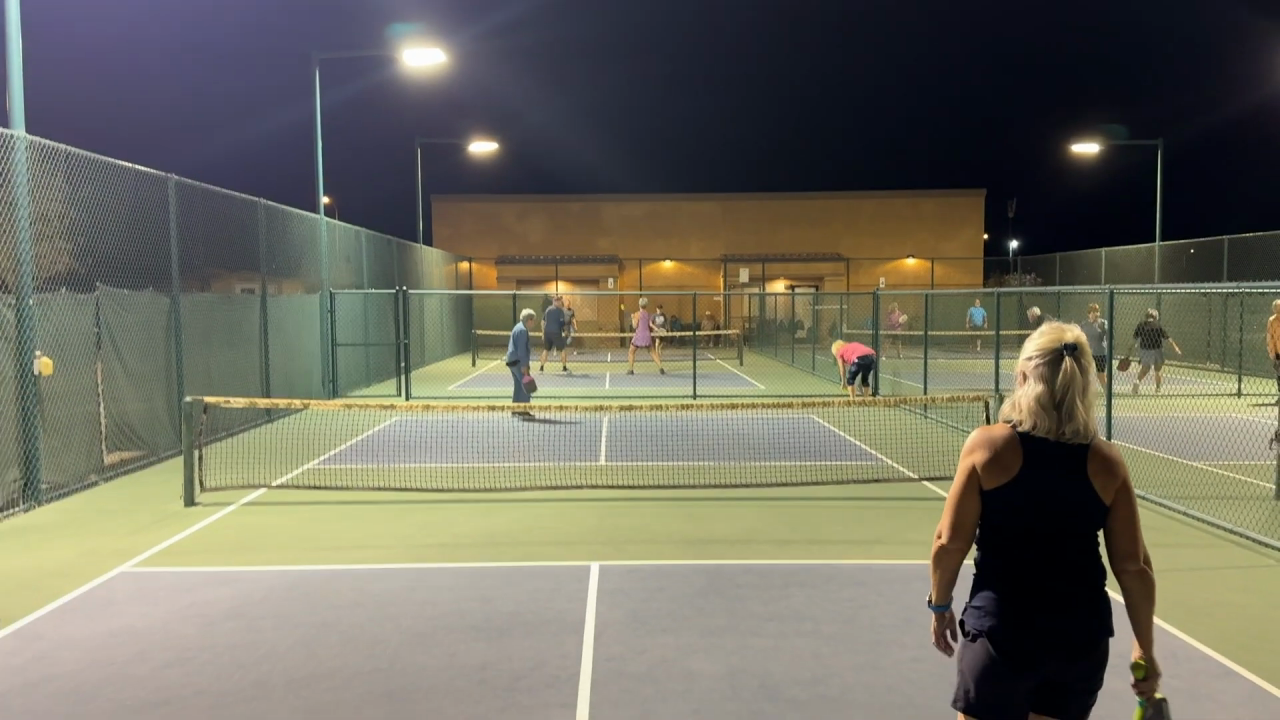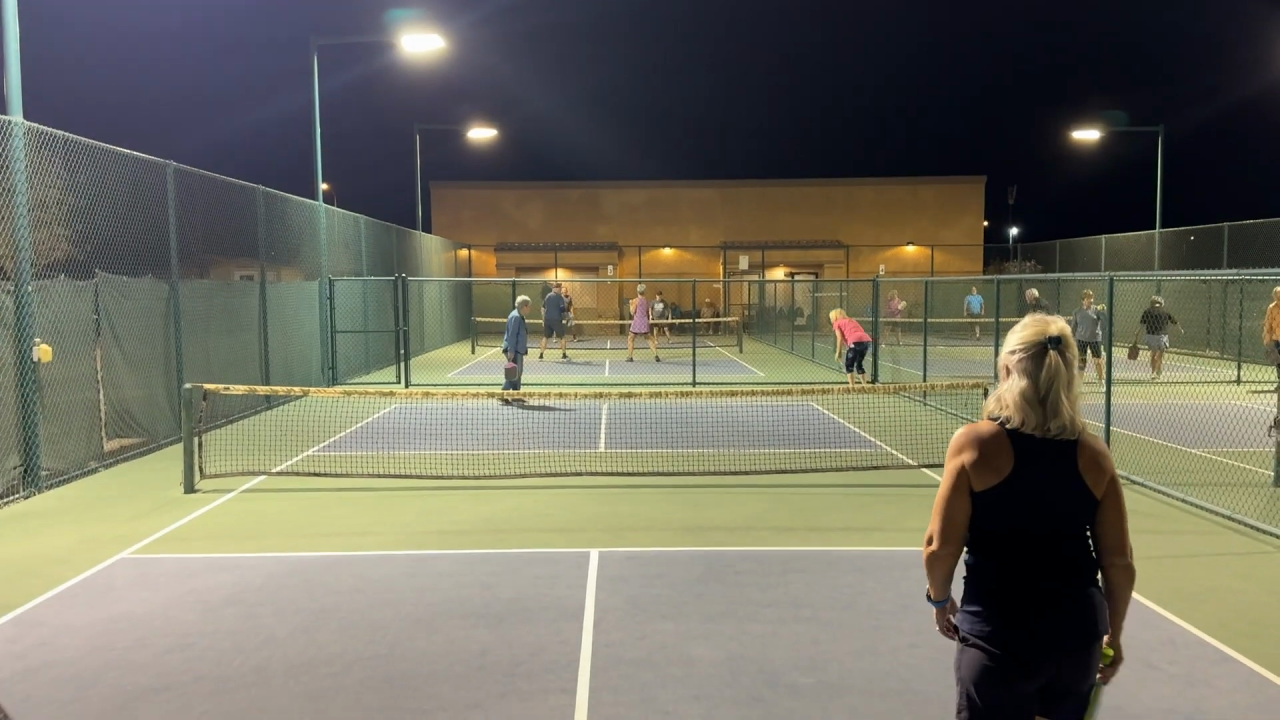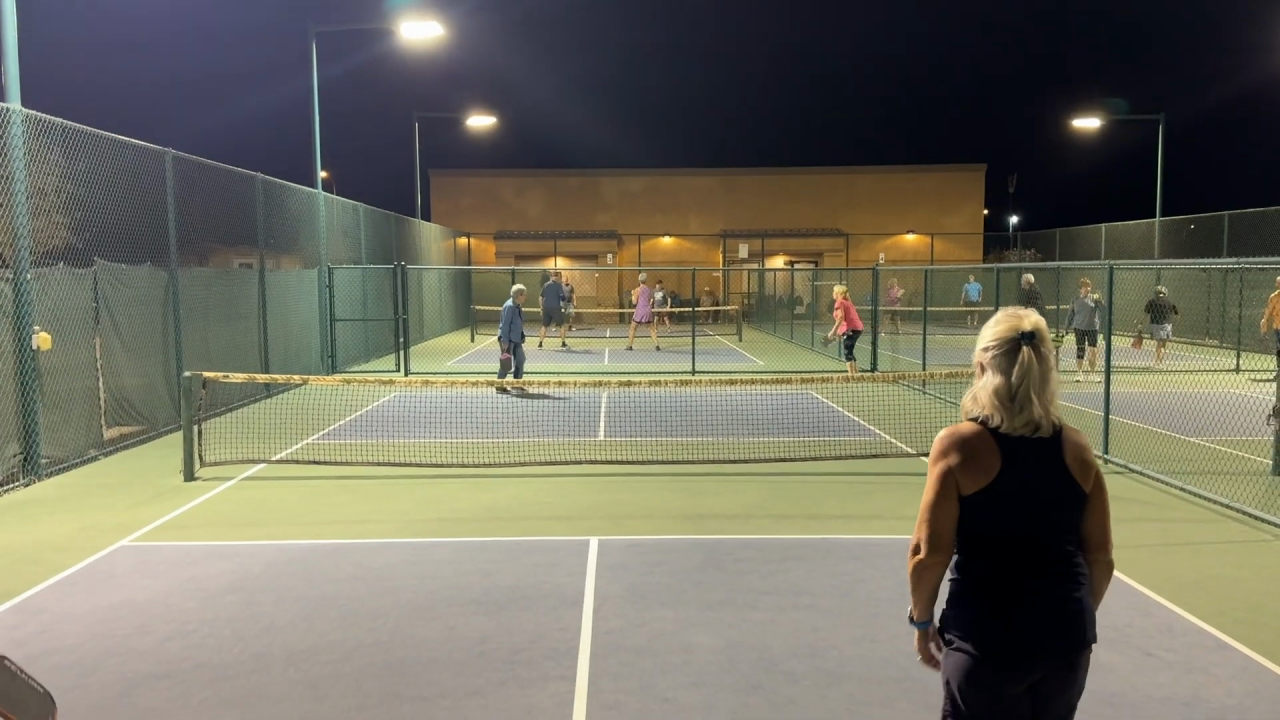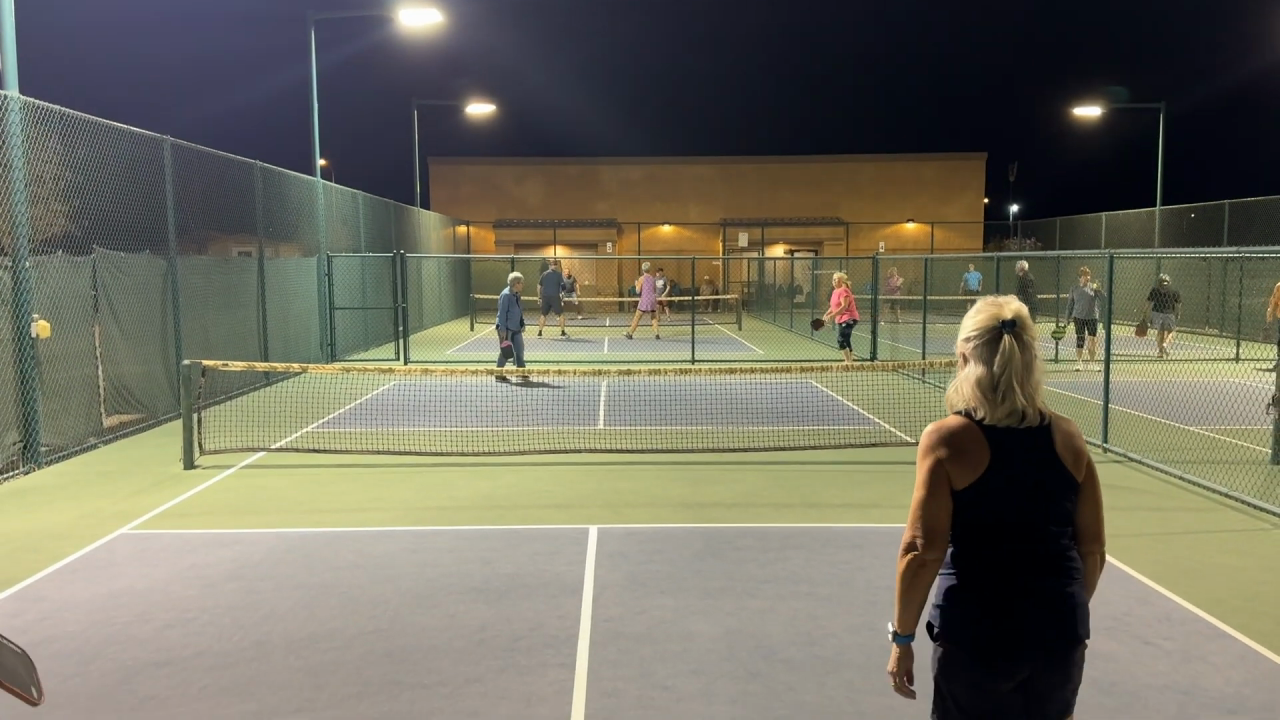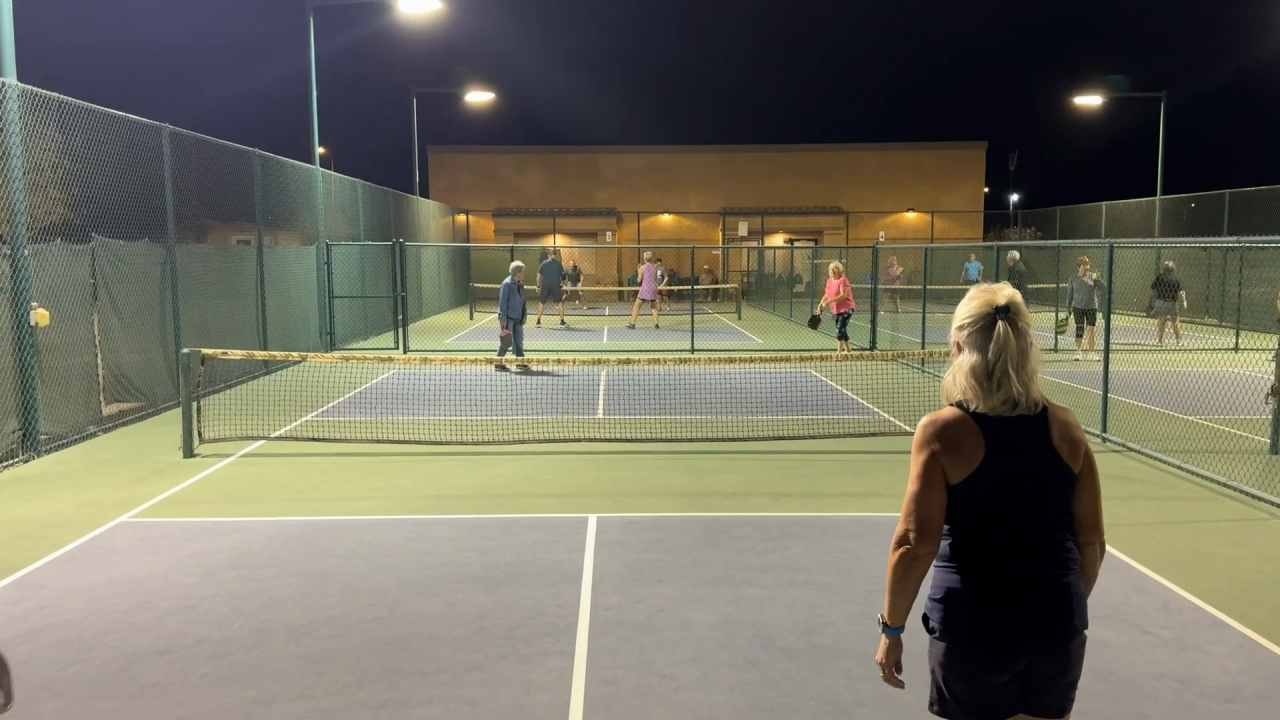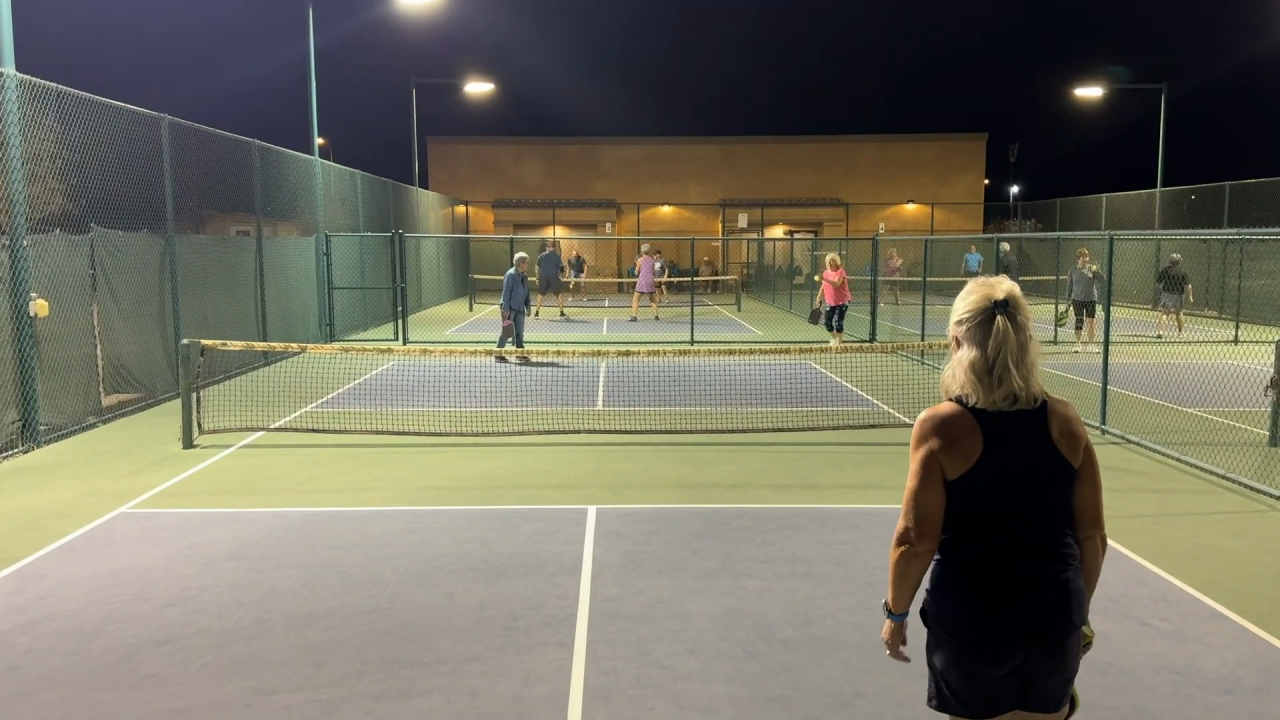
dt=0.2s
person 1, frame 1
left shoulder: (988, 445)
right shoulder: (1106, 461)
left elbow: (949, 542)
right elbow: (1134, 567)
left wrist: (941, 606)
right wrist: (1144, 647)
left hip: (1001, 634)
right hip: (1081, 637)
person 1, frame 2
left shoulder: (975, 443)
right shoulder: (1093, 454)
left elbow: (941, 546)
right elbow: (1119, 562)
left wrist: (940, 598)
right wrist: (1113, 633)
left hip: (999, 637)
right hip: (1075, 633)
person 1, frame 3
left shoulder: (959, 445)
right shoulder: (1077, 448)
left elbow: (929, 554)
right elbow: (1100, 559)
left wrist: (921, 618)
left hip: (986, 640)
right hip: (1066, 636)
person 1, frame 4
left shoulder: (947, 439)
right shoulder: (1068, 438)
left elbow: (922, 553)
right elbow: (1092, 550)
left wrist: (902, 638)
left hip: (977, 637)
right hip: (1059, 631)
person 1, frame 5
left shoulder: (942, 431)
right shoulder: (1065, 427)
left elbow: (915, 545)
right elbow: (1091, 540)
left wrist: (891, 630)
left hip: (974, 629)
right hip: (1056, 623)
person 1, frame 6
left shoulder: (940, 427)
right shoulder: (1065, 421)
left elbow: (916, 542)
right elbow: (1091, 536)
left wrist: (895, 612)
right wrist: (1079, 608)
left hip: (971, 624)
right hip: (1054, 618)
